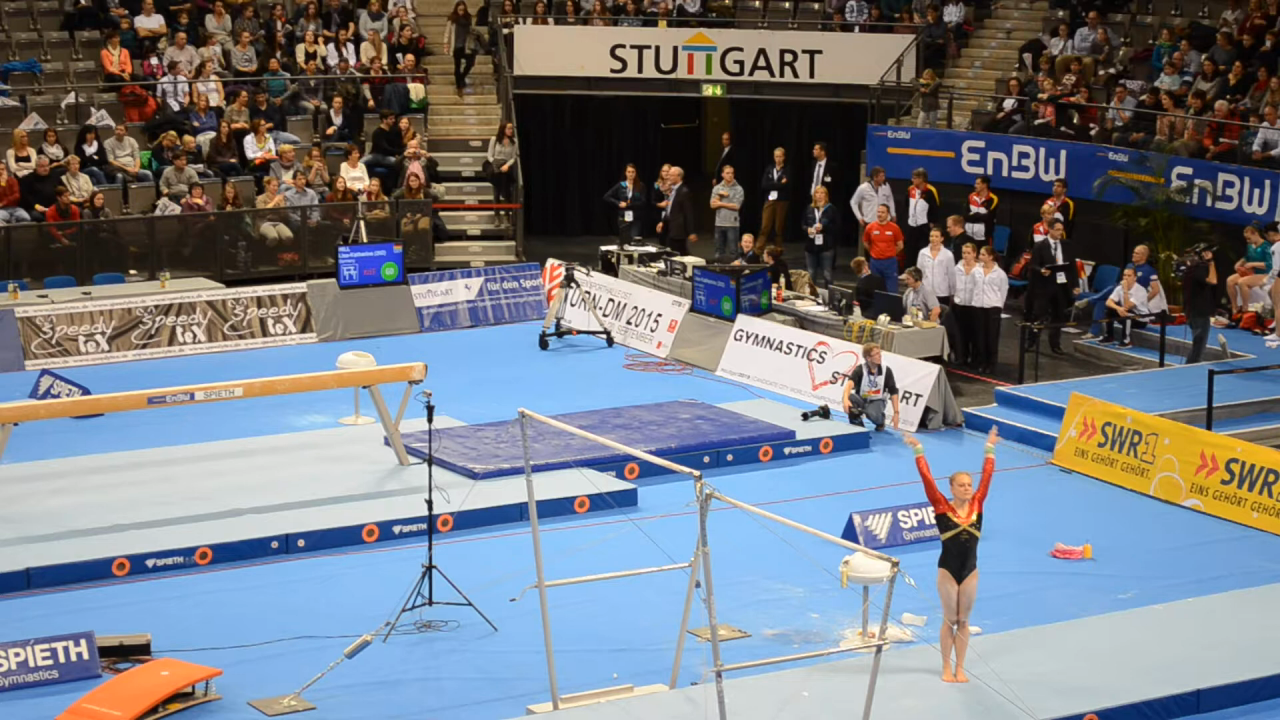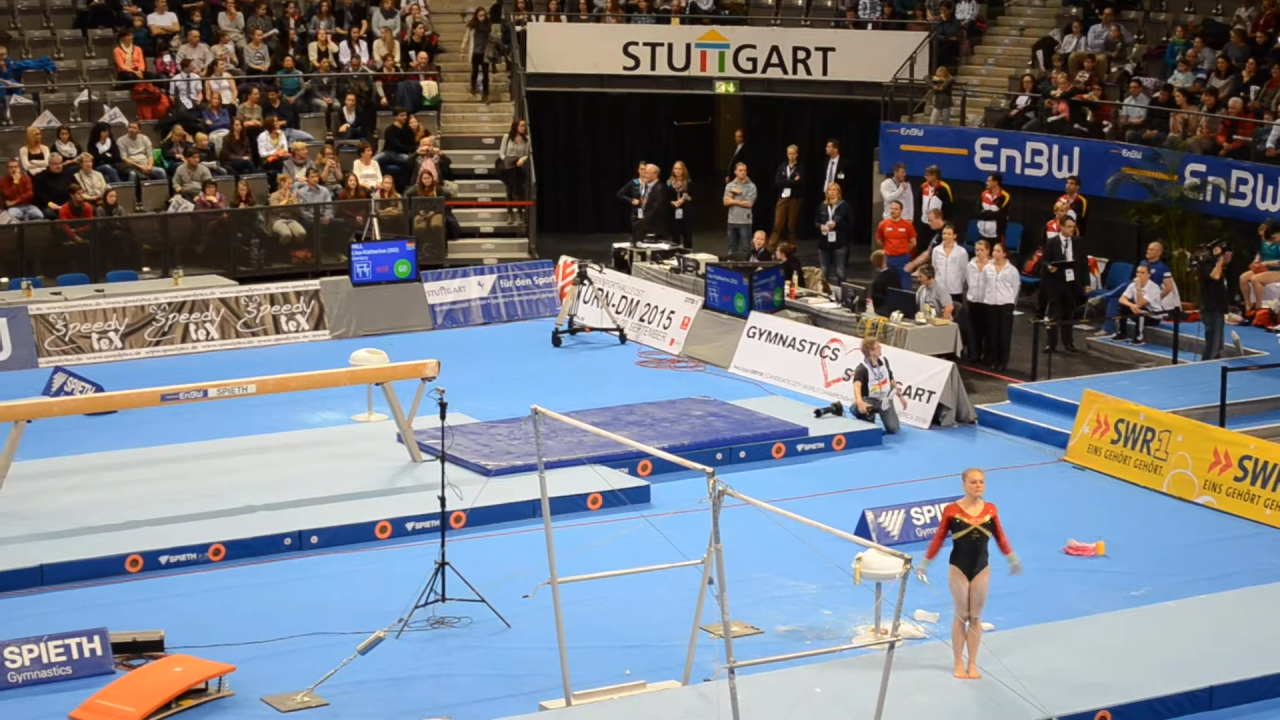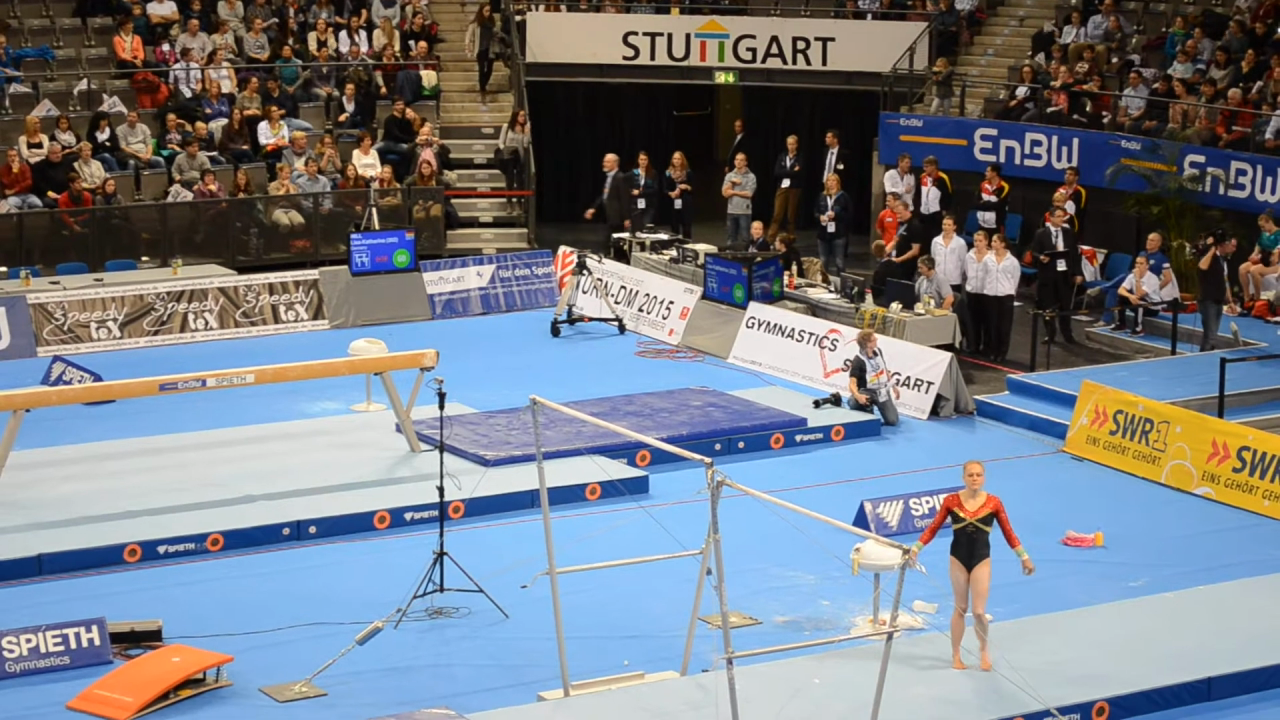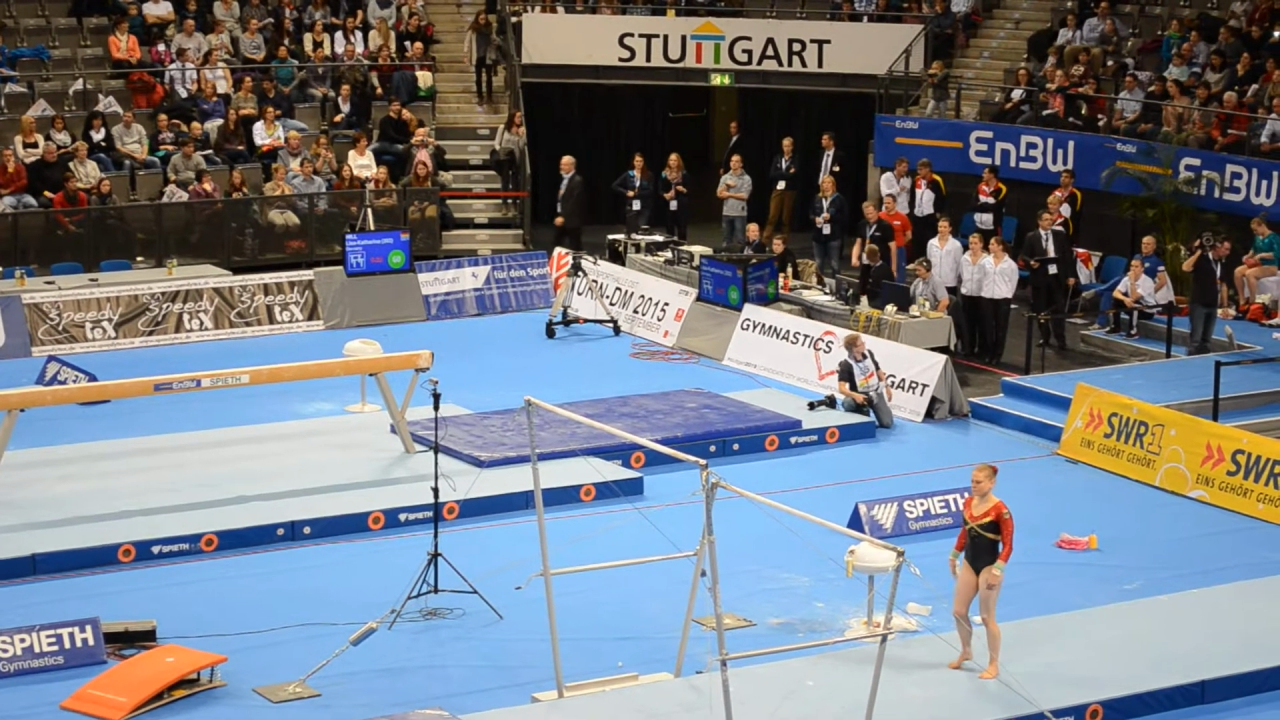
dt=0.5s
person 1, frame 1
left shoulder: (977, 506)
right shoulder: (942, 508)
left elbow: (987, 476)
right elbow: (926, 477)
left wrist: (990, 448)
right wrist: (918, 449)
left hip: (970, 573)
right hip: (947, 572)
left knee: (964, 621)
right knee: (950, 620)
left ankle: (960, 667)
right ankle: (947, 667)
person 1, frame 2
left shoulder: (990, 510)
right shoulder: (951, 510)
left elbow: (1000, 538)
right elbow: (938, 540)
left wrist: (1013, 560)
right wrist: (924, 564)
left hip: (981, 568)
right hip: (958, 568)
left knee: (975, 617)
right knee: (961, 616)
left ankle: (972, 663)
right ankle: (959, 663)
person 1, frame 3
left shoulder: (994, 503)
right shoulder: (951, 500)
left elbow: (1008, 532)
right elbow: (935, 526)
left wrist: (1024, 557)
right wrist: (916, 548)
left hip: (981, 561)
right hip: (957, 559)
left knee: (979, 611)
right knee: (960, 608)
left ankle: (984, 650)
right ankle: (956, 654)
person 1, frame 4
left shoulder: (1001, 510)
right shoulder: (968, 503)
left elbow: (1007, 545)
left wrist: (996, 571)
right wrist: (954, 557)
left hip: (988, 566)
right hip: (969, 564)
left knee: (987, 617)
right knee: (959, 612)
left ankle: (993, 664)
right ankle: (965, 651)
